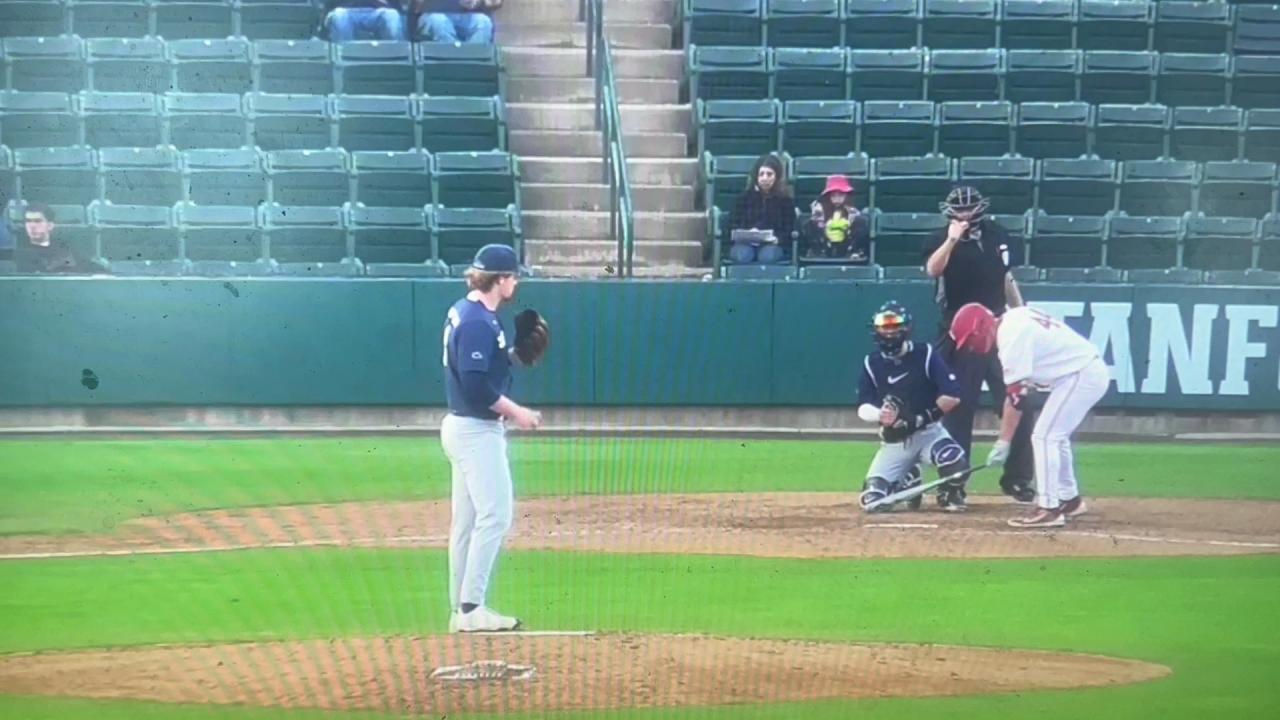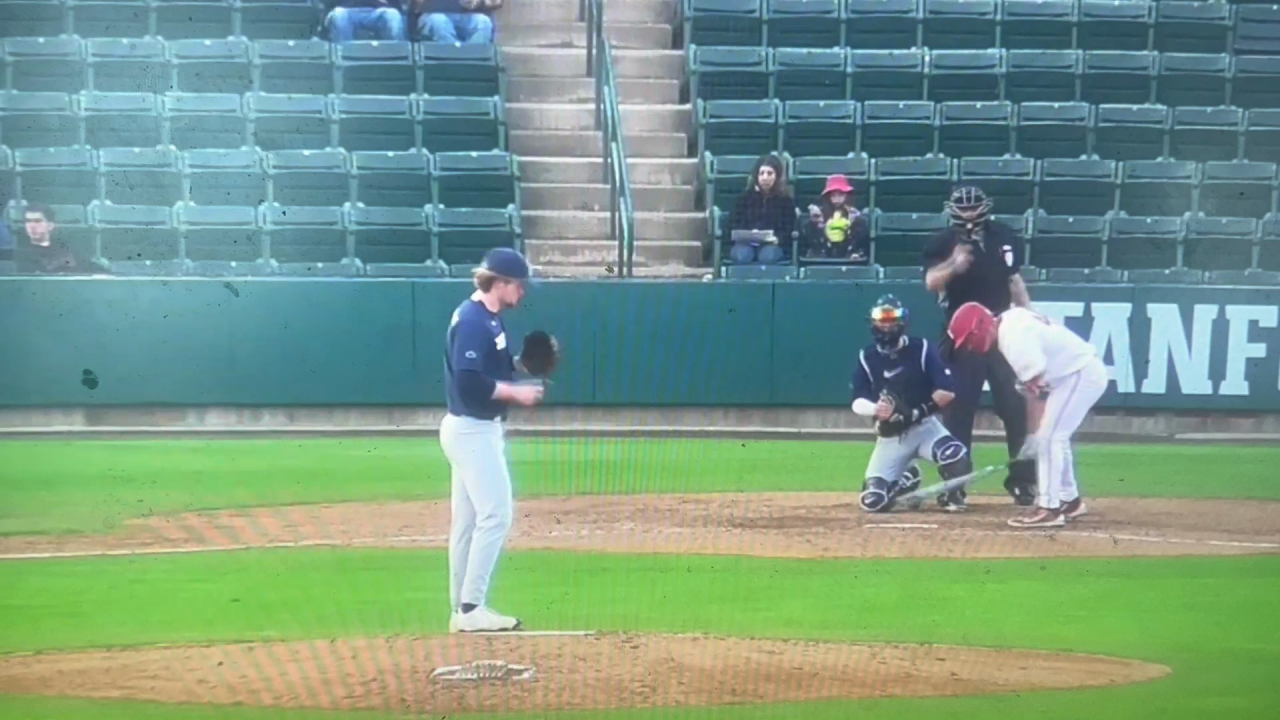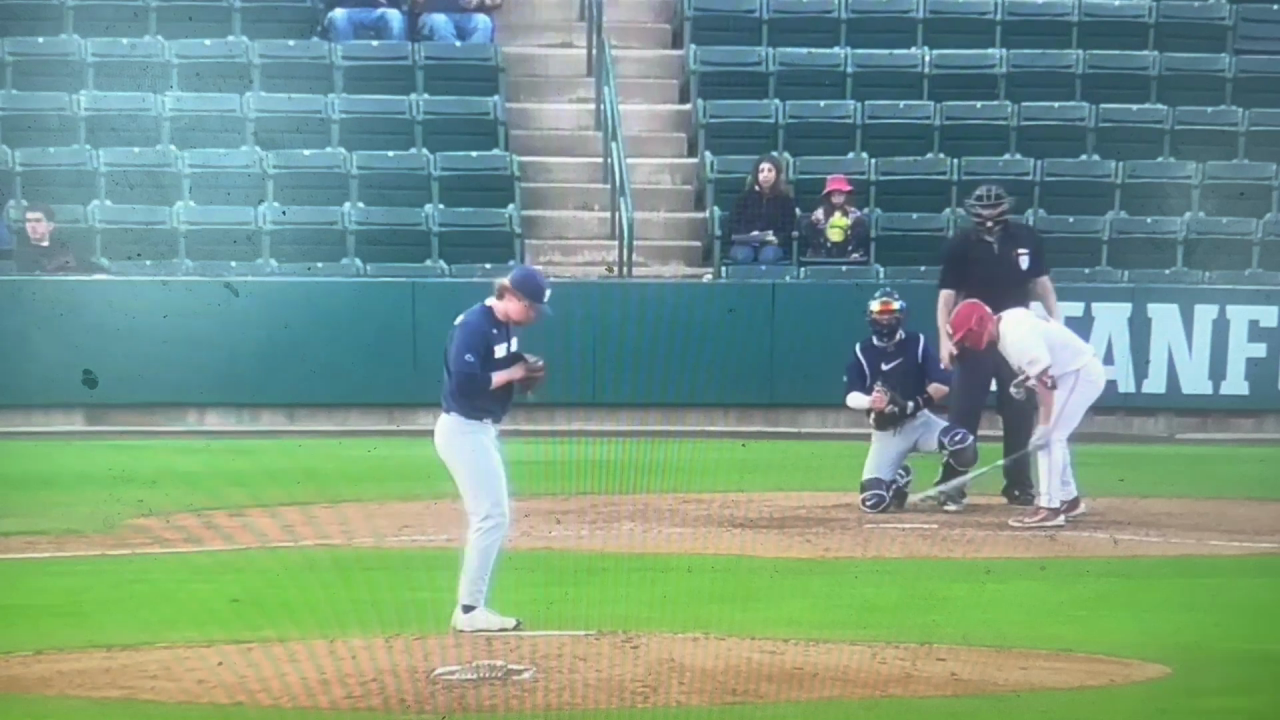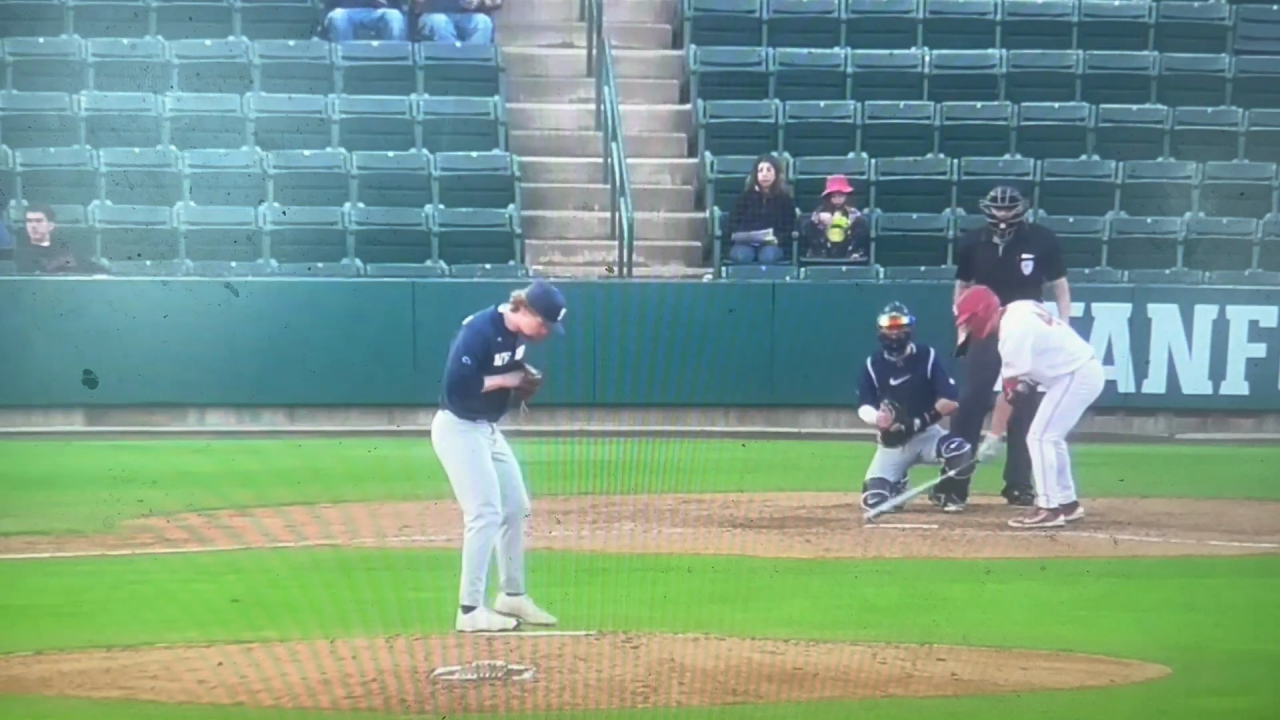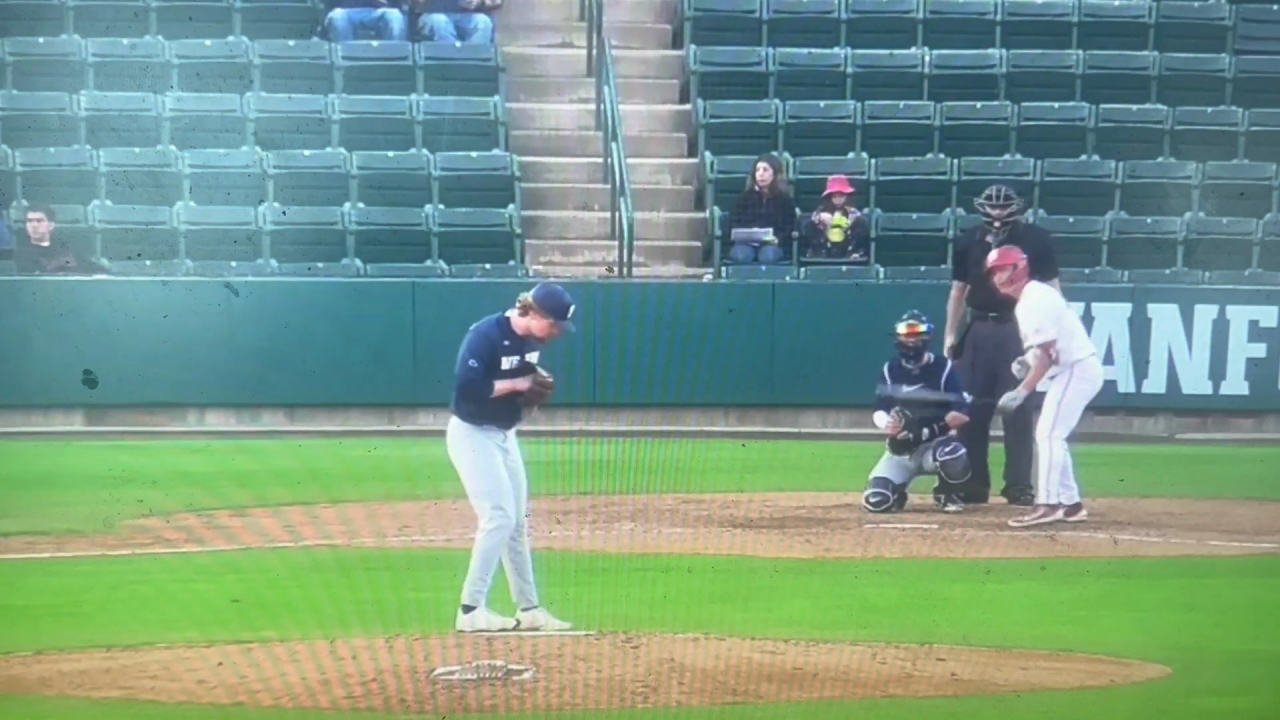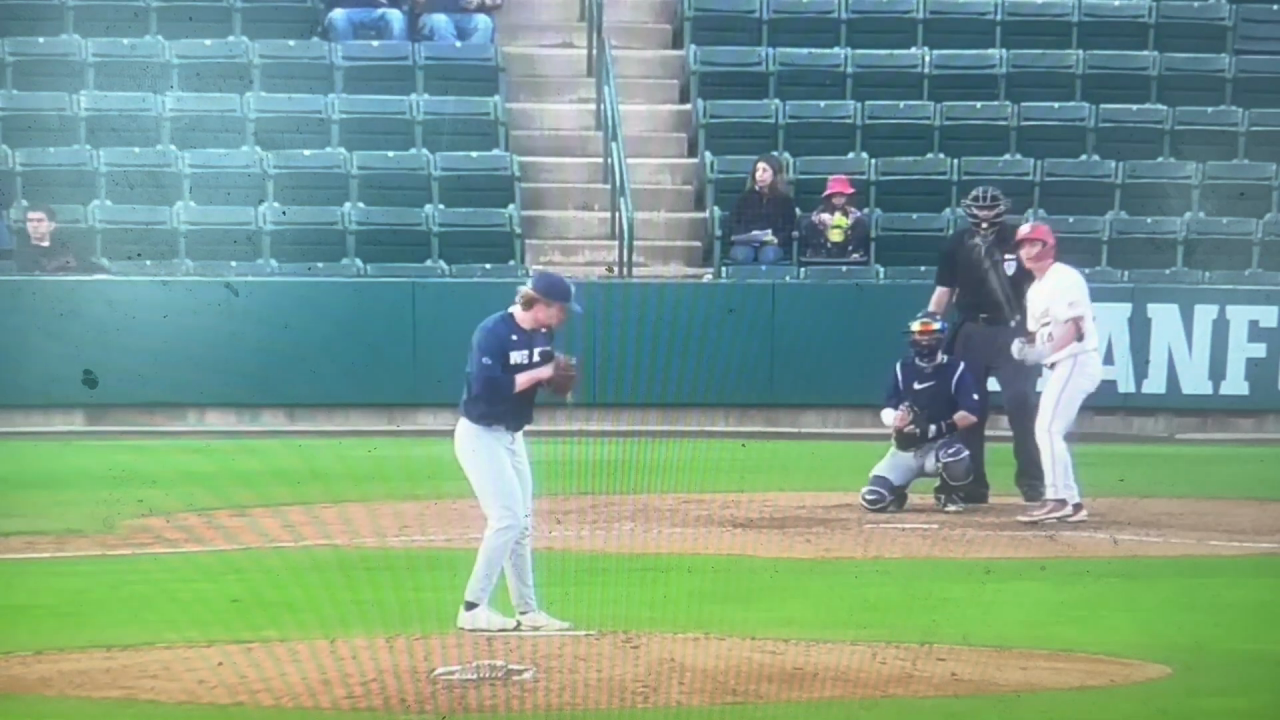
dt=0.3s
person 1, frame 1
left shoulder: (464, 311)
right shoulder: (478, 321)
right elbow: (477, 386)
left wrist: (515, 353)
right wrist: (517, 413)
left hip: (465, 427)
right hip: (476, 430)
left knee: (467, 520)
right knee: (494, 516)
left ankle: (464, 607)
right ankle: (471, 609)
person 1, frame 2
left shoulder: (478, 315)
right shoulder: (474, 321)
right elbow: (471, 384)
left wrist: (519, 364)
right wrist: (517, 393)
left hip: (469, 428)
right hip: (473, 430)
left knee: (467, 520)
right knee: (496, 516)
left ankle: (464, 608)
right ankle: (470, 610)
person 1, frame 3
left shoulder: (508, 325)
right shoulder: (473, 326)
right elbow: (465, 386)
left wrist: (524, 372)
right wrist: (511, 373)
left hip: (483, 429)
right hip: (463, 431)
left knee: (489, 517)
right knee: (492, 516)
left ankle: (469, 605)
right ankle: (470, 611)
person 1, frame 4
left shoulder: (517, 333)
right shoulder: (478, 331)
right elbow: (457, 386)
left wrist: (523, 380)
right wrist: (506, 380)
left hip: (486, 428)
right hip: (459, 429)
left knee: (517, 508)
right knee: (486, 515)
left ankle: (513, 595)
right ankle: (470, 610)
person 1, frame 5
left shoulder: (533, 339)
right shoulder: (485, 335)
right elbow: (466, 389)
left wrist: (538, 385)
right wrist: (517, 383)
left hip: (504, 434)
right hip: (472, 434)
left knee: (516, 522)
right knee: (498, 517)
left ankle: (529, 609)
right ankle: (471, 610)
person 1, frame 6
left shoulder: (543, 333)
right shoulder: (492, 332)
left elbow: (542, 376)
right elbow: (488, 387)
left wrist: (557, 377)
right wrist: (538, 374)
left hip: (512, 436)
right hip: (481, 436)
left knee: (520, 525)
right knee: (506, 519)
left ankle: (527, 611)
right ankle: (473, 608)
person 2, frame 1
left shoulder: (998, 234)
right shoulder: (942, 240)
right elbow: (933, 270)
right wrist: (952, 240)
right knee: (958, 408)
left ankle: (1018, 478)
person 2, frame 2
left shoulder: (1004, 235)
right shoulder: (944, 242)
left elbow: (1014, 280)
right elbow: (931, 282)
right wrist: (952, 266)
left knee: (1018, 407)
right knee: (958, 410)
left ankle: (1022, 481)
person 2, frame 3
left shoulder: (1027, 238)
right shoulder: (960, 245)
left elbow: (1041, 283)
right elbow: (947, 296)
left wrist: (1055, 323)
right wrist: (945, 341)
left knee: (1020, 410)
right knee: (963, 409)
left ankle: (1018, 485)
right ankle: (952, 485)
person 2, frame 4
left shoulder: (1042, 240)
right shoulder: (972, 242)
left elbow: (1059, 285)
right elbow: (963, 286)
left knee: (1024, 409)
right knee: (969, 405)
left ankle: (1018, 484)
right ankle: (953, 483)
person 2, frame 5
left shoulder: (1035, 240)
right shoulder: (968, 242)
left elbow: (1050, 287)
right elbow: (959, 289)
right wrist: (950, 333)
left hip: (1018, 330)
right hip: (979, 330)
left knee: (1020, 407)
right knee: (974, 408)
left ankle: (1019, 486)
right ankle: (975, 484)
person 2, frame 6
right shoulder: (956, 244)
right elbow: (942, 293)
left hip: (1009, 330)
right hip: (969, 333)
left knee: (1020, 400)
left ankle: (1032, 478)
right ankle: (973, 484)
person 3, frame 1
left shoulder: (1011, 338)
right shoulder: (1013, 317)
left elbow: (1015, 396)
left wrist: (1003, 442)
right wrist: (1030, 378)
left hip: (1083, 375)
right hip: (1090, 370)
left knee: (1044, 436)
right knee: (1055, 435)
left ankle: (1048, 509)
right ankle: (1069, 499)
person 3, frame 2
left shoulder: (1015, 336)
right shoulder: (1010, 319)
left elbow: (1036, 388)
left wrist: (1035, 435)
right wrist: (1029, 379)
left hip: (1083, 375)
right hip: (1083, 371)
left knee: (1048, 437)
right knee: (1054, 436)
left ankle: (1049, 509)
right ankle: (1069, 500)
person 3, frame 3
left shoulder: (1016, 334)
right shoulder: (1009, 319)
left elbow: (1045, 381)
left wrist: (1044, 426)
right wrist: (1026, 378)
left hip: (1082, 373)
right hip: (1079, 370)
left knee: (1049, 436)
right knee: (1052, 436)
left ankle: (1049, 508)
right ankle: (1069, 500)
person 3, frame 4
left shoulder: (1013, 331)
right shoulder: (1019, 310)
left elbow: (1010, 390)
left wrist: (994, 437)
right wrist: (1029, 377)
left hip: (1078, 375)
right hip: (1084, 370)
left knee: (1040, 436)
right knee: (1052, 436)
left ankle: (1049, 509)
right ankle: (1067, 502)
person 3, frame 5
left shoulder: (1037, 300)
right shoulder: (1029, 299)
left elbow: (1050, 353)
left wrist: (1022, 391)
right wrist: (1025, 361)
left hip: (1078, 370)
right hip: (1073, 371)
left knee: (1048, 434)
right knee: (1051, 436)
left ankle: (1048, 505)
right ankle: (1070, 504)
person 3, frame 6
left shoulder: (1065, 278)
right shoulder: (1035, 289)
left elbow: (1076, 327)
left wrist: (1046, 351)
right wrist: (1026, 344)
left hip: (1077, 362)
right hip: (1063, 365)
left knee: (1047, 429)
right knee: (1051, 431)
left ankle: (1057, 499)
right ankle: (1072, 503)
person 4, frame 1
left shoulder: (926, 355)
right shoulder: (871, 363)
left elbow: (952, 396)
right elbow: (863, 408)
left wrist: (920, 419)
right wrist: (880, 415)
left hip: (928, 432)
right hip: (894, 440)
left knee: (953, 460)
right knee: (872, 500)
left ankle: (950, 493)
right ankle: (905, 483)
person 4, frame 2
left shoulder: (922, 349)
right shoulder: (867, 357)
left elbow: (947, 391)
right elbow: (857, 403)
left wrist: (916, 413)
right wrist: (876, 409)
left hip: (924, 427)
right hip: (890, 436)
left knee: (955, 459)
right knee: (872, 501)
right ankle: (905, 483)
person 4, frame 3
left shoulder: (917, 343)
right shoulder: (862, 351)
left elbow: (942, 385)
right elbow: (851, 397)
left wrist: (911, 406)
right wrist: (870, 402)
left hip: (919, 420)
right hip: (886, 430)
left knee: (963, 444)
right knee: (873, 501)
right ankle: (897, 481)
person 4, frame 4
left shoulder: (927, 357)
right shoulder: (874, 364)
left elbow: (950, 400)
right elbow: (863, 408)
left wrist: (918, 422)
right wrist: (877, 417)
left hip: (926, 434)
right hip: (892, 442)
left knee: (960, 453)
right knee: (874, 501)
right ankle: (897, 485)
person 4, frame 5
left shoulder: (944, 368)
right shoulder: (891, 369)
left elbow: (962, 413)
right elbow: (879, 412)
left wrist: (925, 433)
right wrist: (887, 424)
left hip: (934, 444)
right hip: (901, 450)
left knee: (955, 458)
right knee: (875, 501)
left ankle: (947, 494)
right ankle: (897, 488)
person 4, frame 6
left shoulder: (956, 369)
right shoulder: (902, 368)
left elbow: (970, 414)
right elbow: (887, 410)
left wrist: (933, 430)
right wrist: (895, 420)
left hip: (939, 445)
right hip: (905, 449)
left knee: (957, 463)
right knee: (873, 499)
left ankle: (948, 495)
right ankle: (897, 490)
